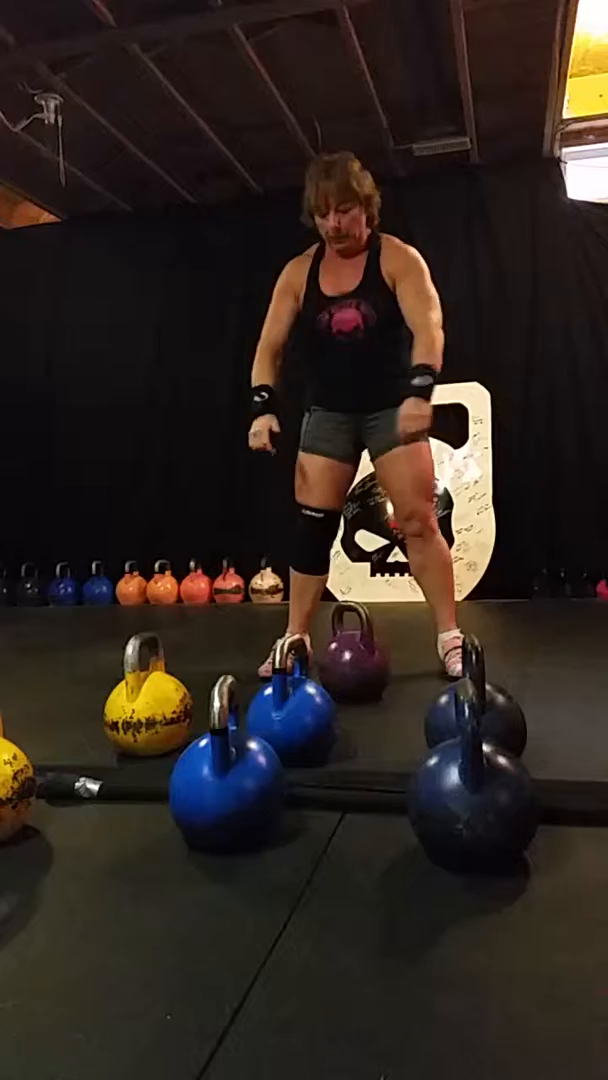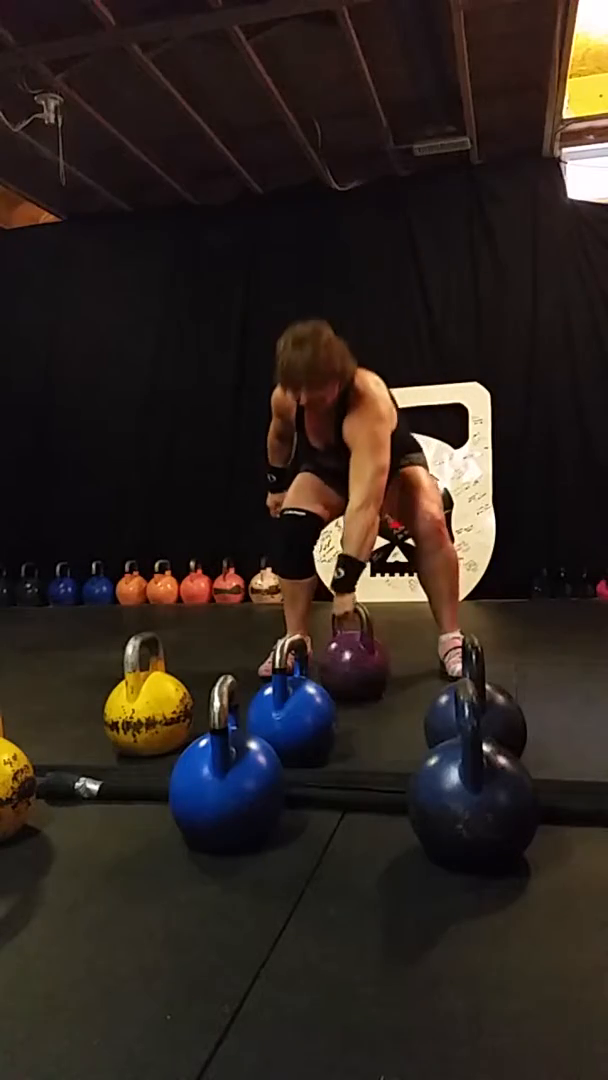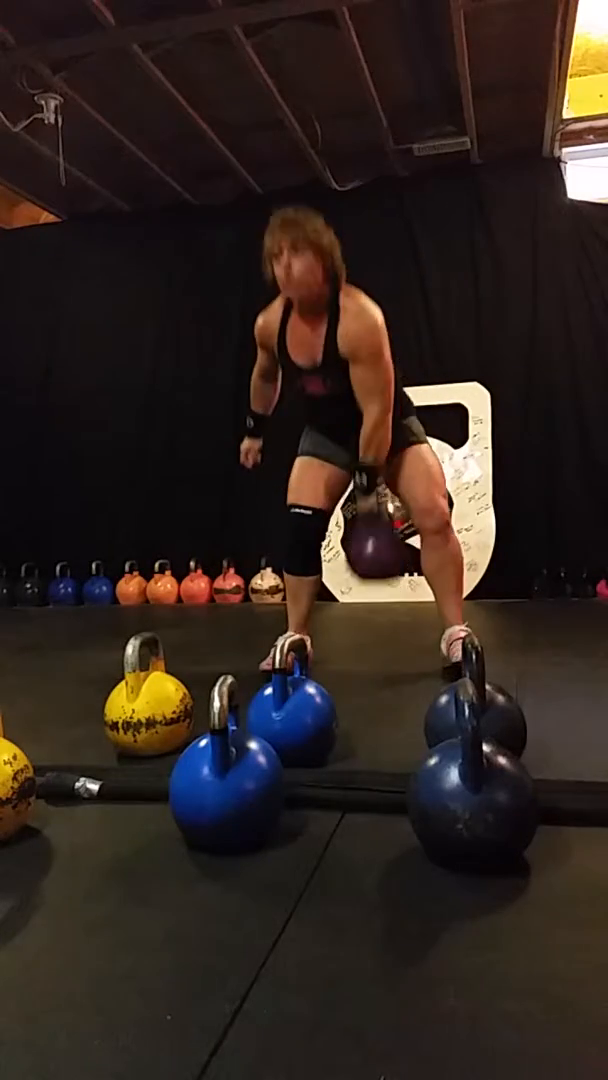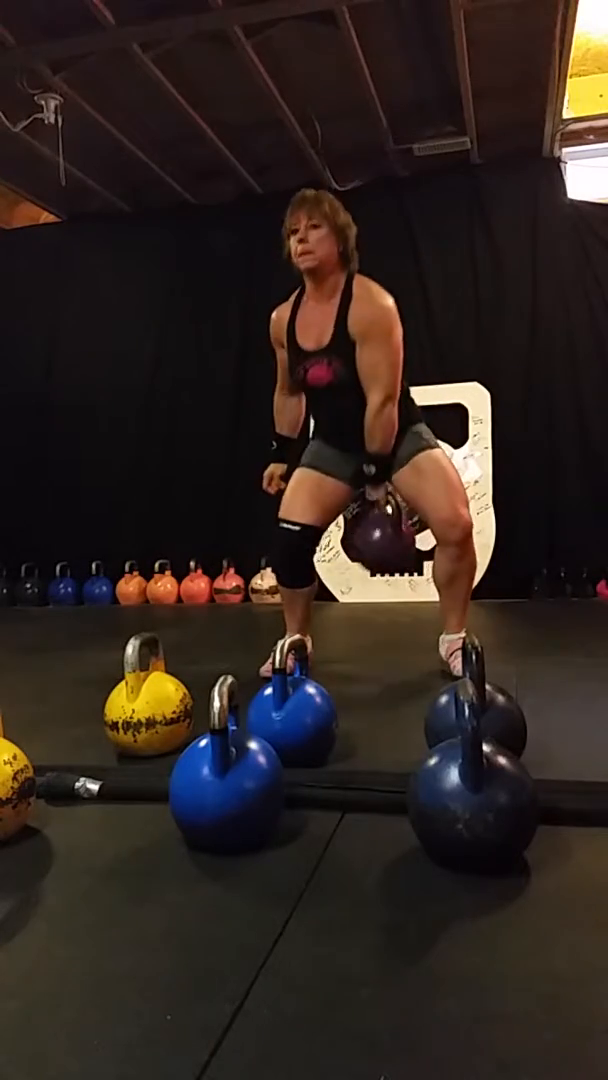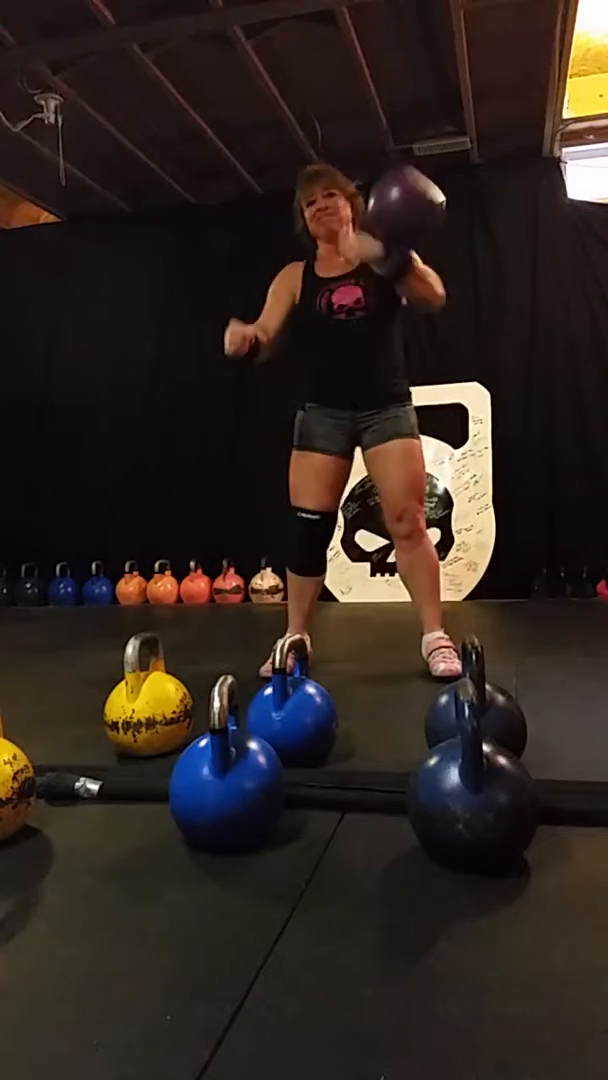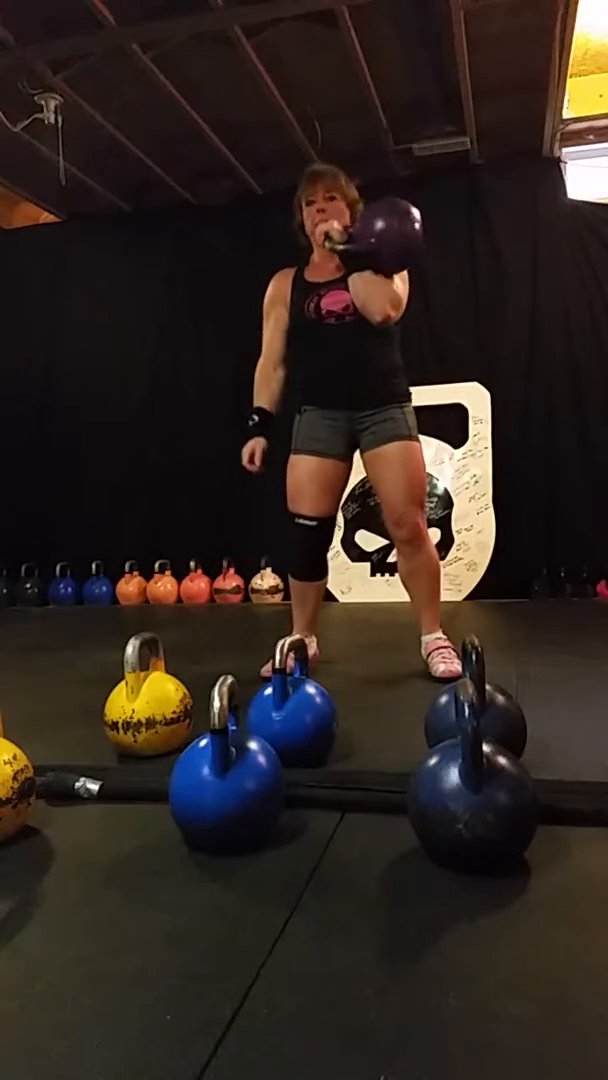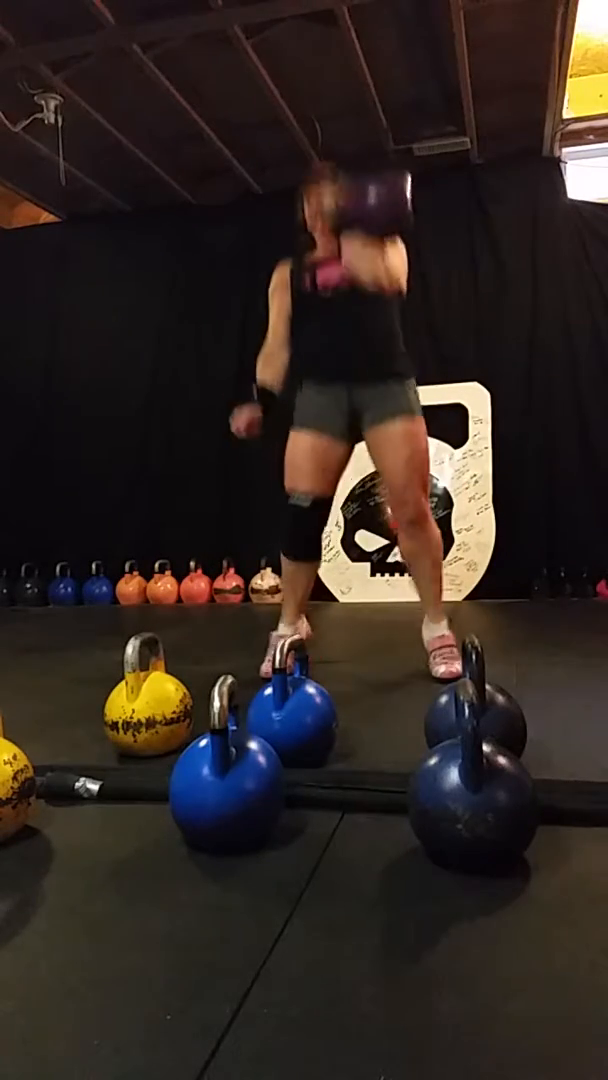
dt=0.5s
person 1, frame 1
left shoulder: (398, 258)
right shoulder: (298, 272)
left elbow: (428, 328)
right elbow: (269, 347)
left wrist: (420, 392)
right wrist: (263, 406)
left hip: (392, 406)
right hip: (328, 412)
left knee: (417, 520)
right knee: (312, 525)
left ankle: (450, 639)
right ankle: (295, 643)
person 1, frame 2
left shoulder: (368, 405)
right shoulder: (284, 399)
left elbow: (365, 506)
left wrist: (346, 585)
right wrist: (276, 484)
left hip: (393, 464)
right hip: (327, 470)
left knee: (430, 523)
right knee: (292, 527)
left ankle: (451, 642)
person 1, frame 3
left shoulder: (359, 320)
right shoulder: (270, 324)
left elbow: (378, 414)
right elbow: (266, 376)
left wrist: (367, 486)
right wrist: (254, 431)
left hip: (389, 425)
right hip: (325, 434)
left knee: (433, 515)
right knee: (300, 523)
left ankle: (455, 635)
right ankle: (296, 641)
person 1, frame 4
left shoulder: (371, 305)
right shoulder: (284, 319)
left elbow: (383, 400)
left wrist: (377, 481)
right wrist: (280, 454)
left hip: (400, 437)
right hip: (333, 443)
left knee: (455, 525)
right knee: (290, 539)
left ankle: (454, 639)
right ankle: (295, 642)
person 1, frame 5
left shoulder: (380, 257)
right shoulder: (293, 277)
left elbow: (434, 297)
right elbow: (265, 333)
right wrist: (246, 336)
left hip: (388, 407)
right hip: (322, 413)
left knee: (407, 523)
right knee: (308, 527)
left ankle: (436, 638)
right ankle: (295, 640)
person 1, frame 6
right shoulder: (286, 284)
left elbow: (385, 309)
right elbow: (272, 362)
right wrist: (259, 427)
left hip: (385, 410)
right hip: (319, 415)
left knee: (408, 525)
right knee: (306, 530)
left ankle: (434, 637)
right ankle: (303, 639)
person 1, frame 7
left shoulder: (381, 248)
right shoulder: (288, 274)
left elbow: (383, 276)
right elbow: (277, 345)
left wrist: (348, 226)
right wrist: (259, 400)
left hip: (385, 388)
right hip: (321, 395)
left knee: (411, 508)
right knee: (300, 511)
left ankle: (436, 626)
right ankle: (291, 625)
